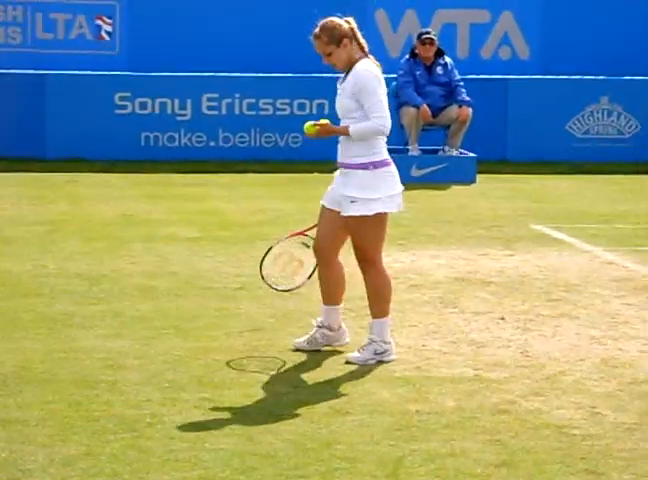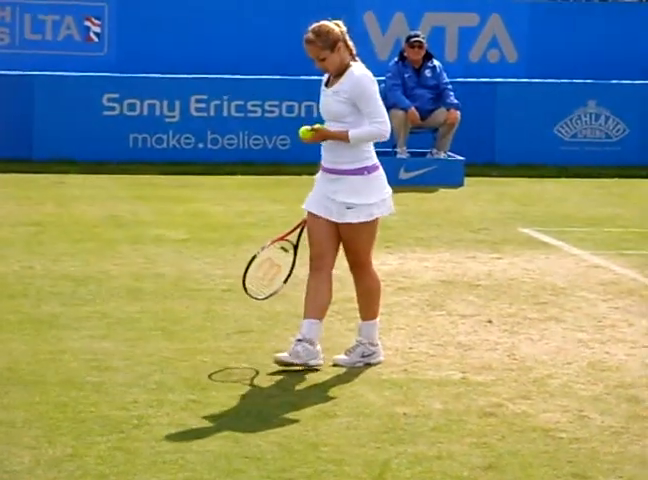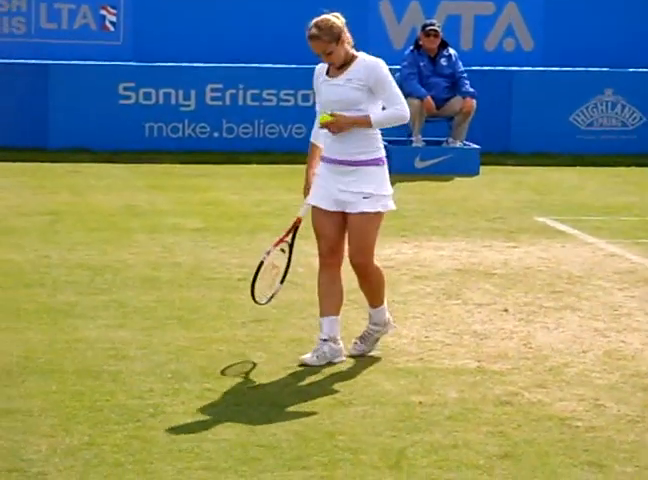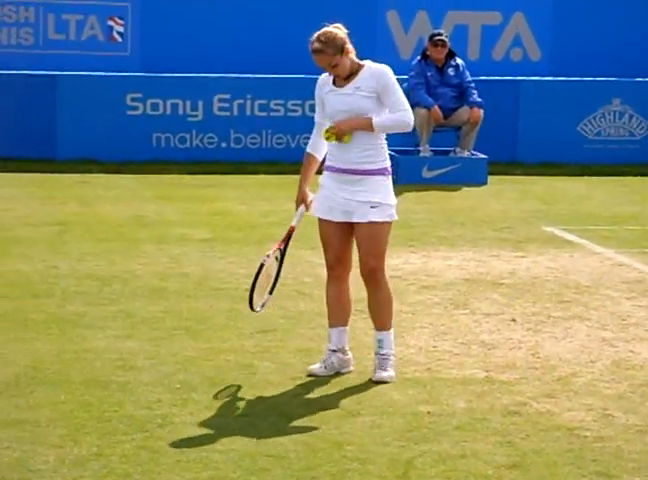
dt=0.3s
person 1, frame 1
left shoulder: (364, 73)
right shoulder: (352, 76)
left elbow: (381, 125)
left wrist: (335, 130)
left hip: (368, 179)
right hip: (349, 178)
left knee: (369, 262)
right knee: (323, 250)
left ankle: (381, 343)
right ankle: (331, 328)
person 1, frame 2
left shoulder: (360, 79)
right shoulder: (328, 81)
left elbow: (381, 130)
left wrist: (333, 135)
left hip: (359, 186)
right hip: (328, 184)
left knee: (360, 265)
right knee: (319, 265)
left ankle: (369, 345)
right ankle: (307, 346)
person 1, frame 3
left shoulder: (371, 67)
right shoulder: (320, 73)
left elbow: (401, 112)
left wrist: (353, 121)
right wrist: (310, 172)
left hip: (366, 175)
right hip: (329, 175)
left knee: (361, 260)
right knee: (328, 259)
left ankle: (378, 319)
right ankle: (329, 342)
person 1, frame 4
left shoulder: (379, 74)
right shoulder: (323, 84)
left elbow: (405, 119)
left wrist: (359, 122)
right wrist: (303, 184)
left hip: (371, 186)
right hip: (333, 185)
left knee: (372, 272)
right knee: (335, 270)
left ankle: (385, 354)
right ankle: (338, 352)
